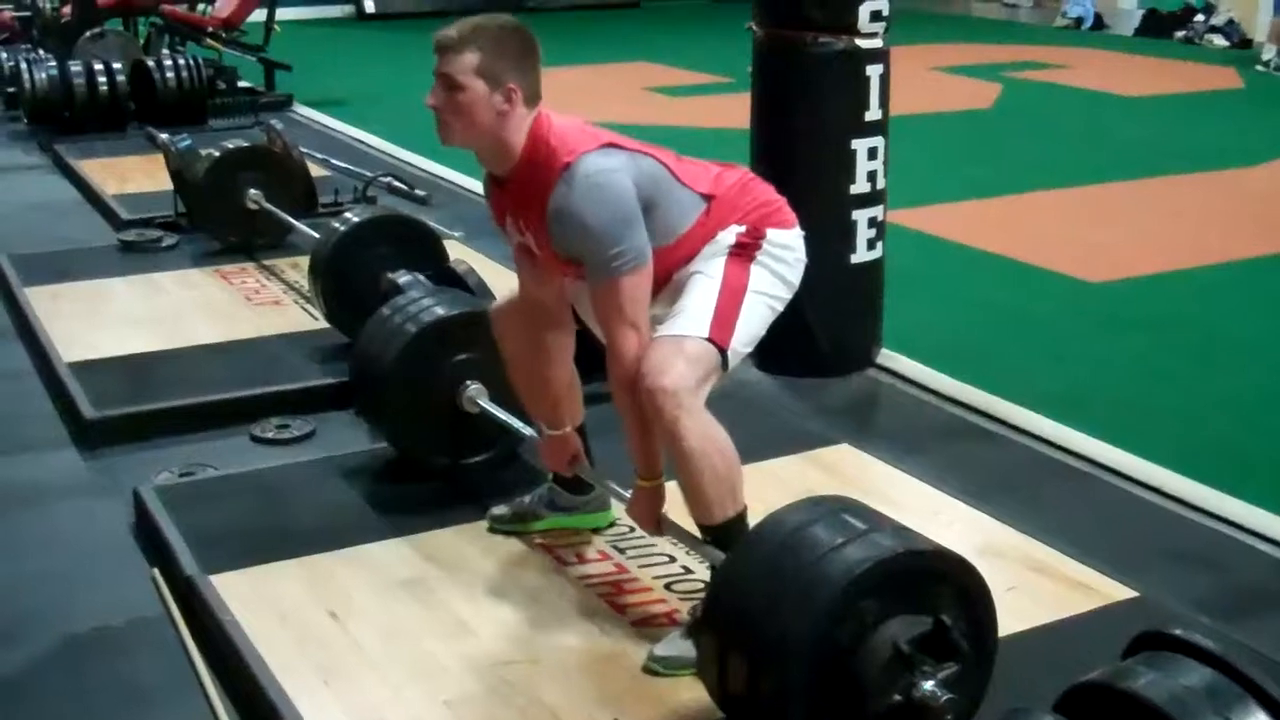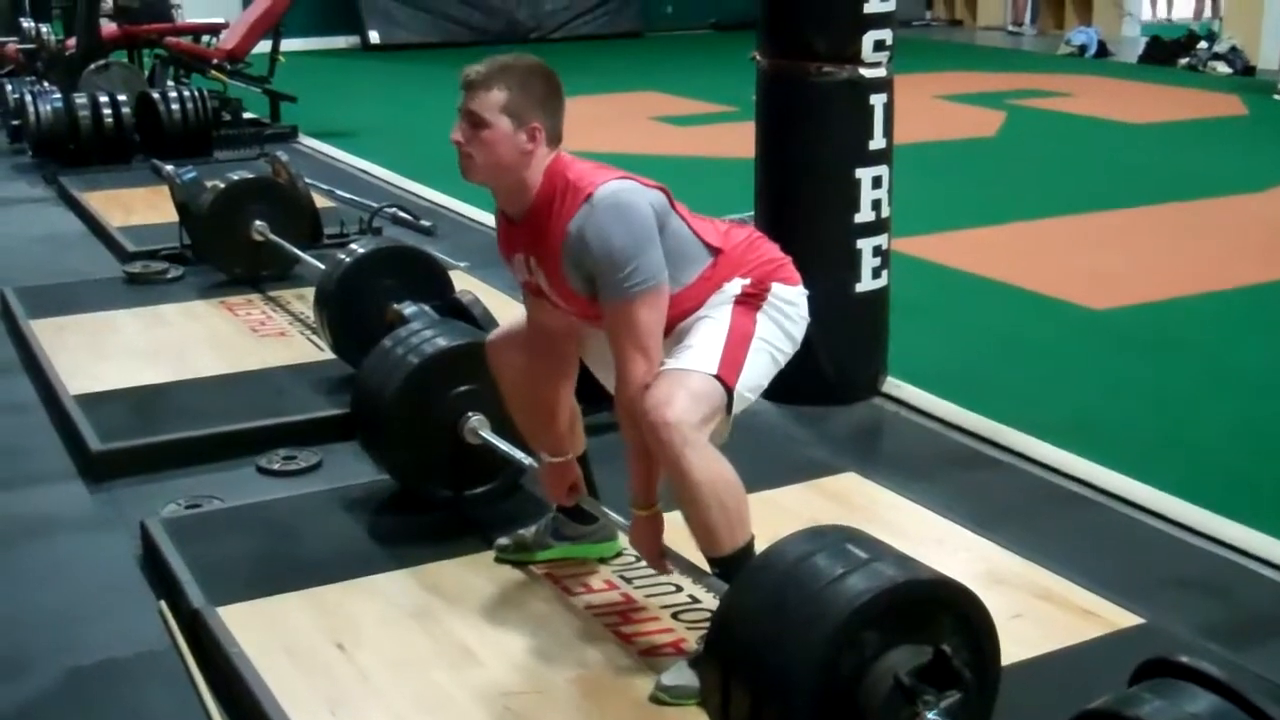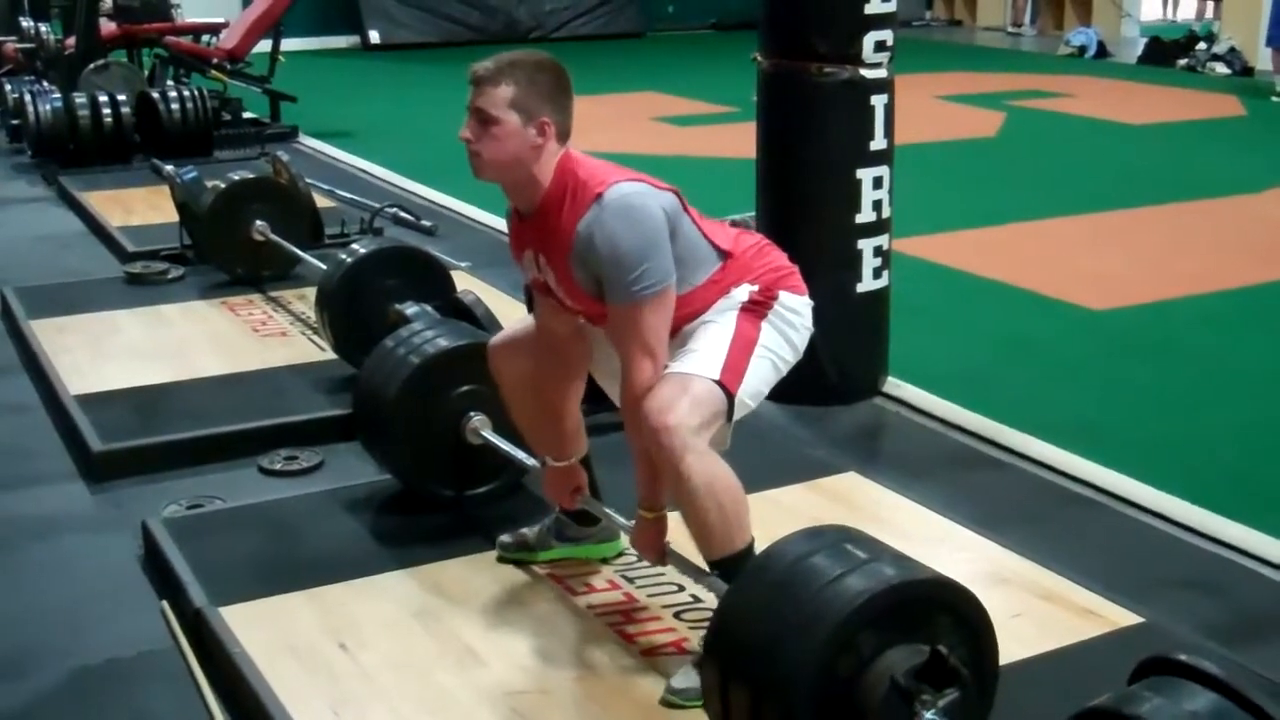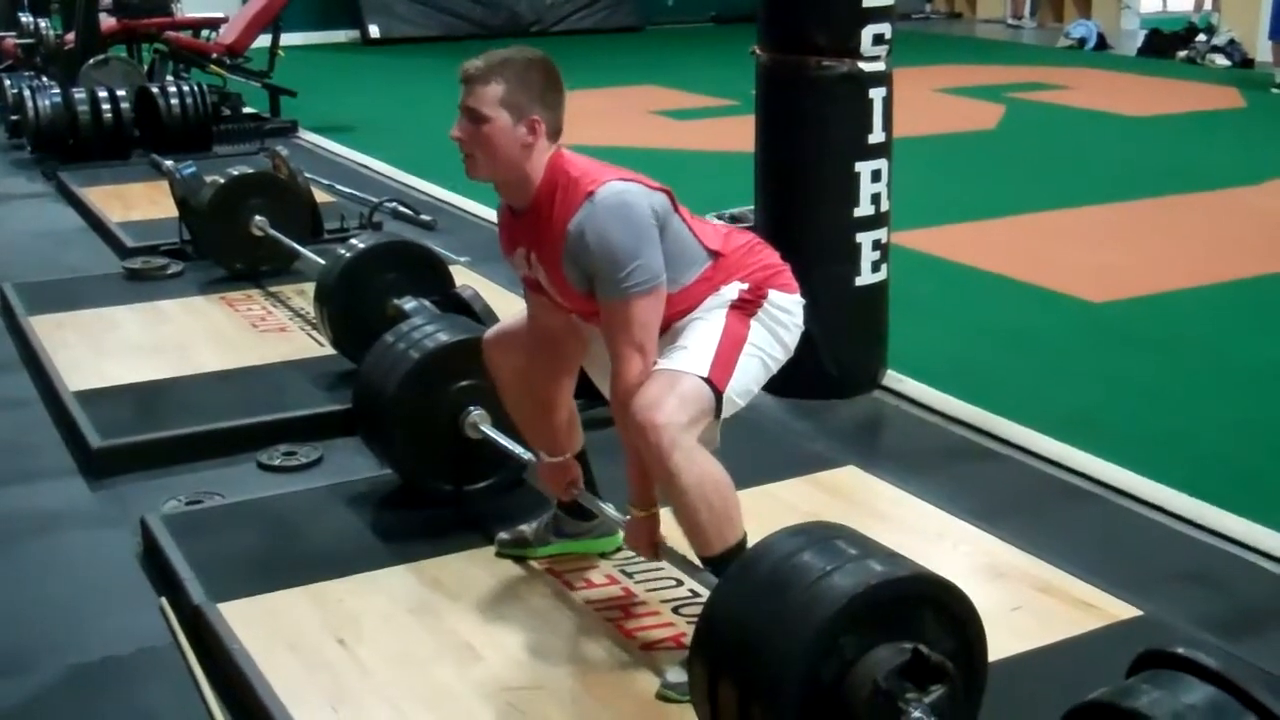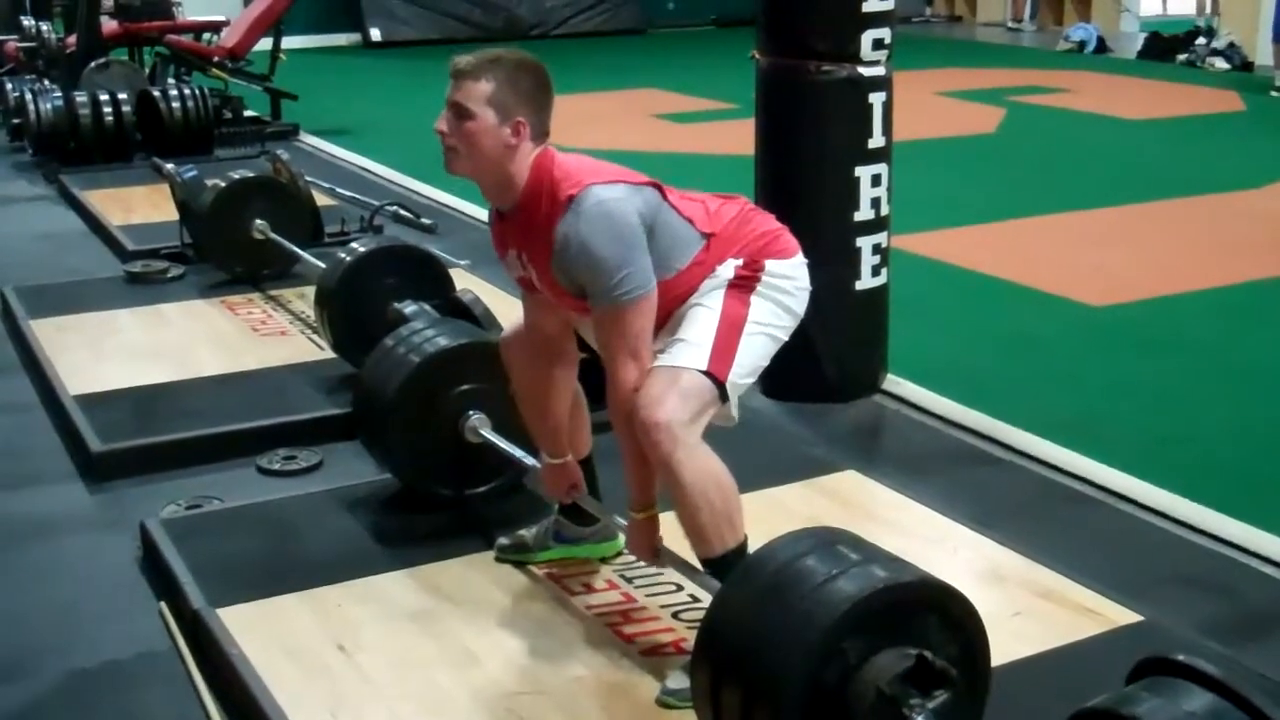
dt=1s
person 1, frame 1
left shoulder: (585, 184)
right shoulder: (507, 175)
left elbow: (627, 344)
right elbow: (545, 305)
left wrist: (647, 481)
right wrist: (555, 429)
left hip: (749, 238)
right hip: (665, 246)
left knee: (665, 382)
right knee: (513, 320)
right ankle: (575, 490)
person 1, frame 2
left shoulder: (605, 213)
right shoulder: (515, 217)
left elbow: (638, 374)
right elbow: (553, 339)
left wrist: (644, 509)
right wrist: (557, 456)
left hip: (751, 294)
right hip: (670, 304)
left knee: (670, 418)
right knee: (509, 350)
right ankle: (579, 521)
person 1, frame 3
left shoulder: (615, 212)
right shoulder: (527, 213)
left elbow: (642, 372)
right elbow: (559, 338)
left wrist: (651, 512)
right wrist: (561, 460)
left hip: (754, 301)
right hip: (665, 308)
left knee: (670, 422)
right knee: (512, 353)
right ankle: (583, 524)
person 1, frame 4
left shoulder: (605, 211)
right shoulder: (518, 210)
left elbow: (632, 370)
right elbow: (552, 334)
left wrist: (643, 508)
right wrist: (555, 454)
left hip: (747, 298)
right hip: (657, 307)
left knee: (658, 420)
right knee: (505, 347)
right ankle: (581, 517)
person 1, frame 5
left shoulder: (589, 215)
right shoulder: (510, 210)
left elbow: (627, 375)
right elbow: (550, 338)
left wrist: (642, 511)
right wrist: (557, 456)
left hip: (753, 270)
right hip: (674, 278)
left knee: (663, 418)
right knee: (519, 349)
right ankle: (584, 521)
